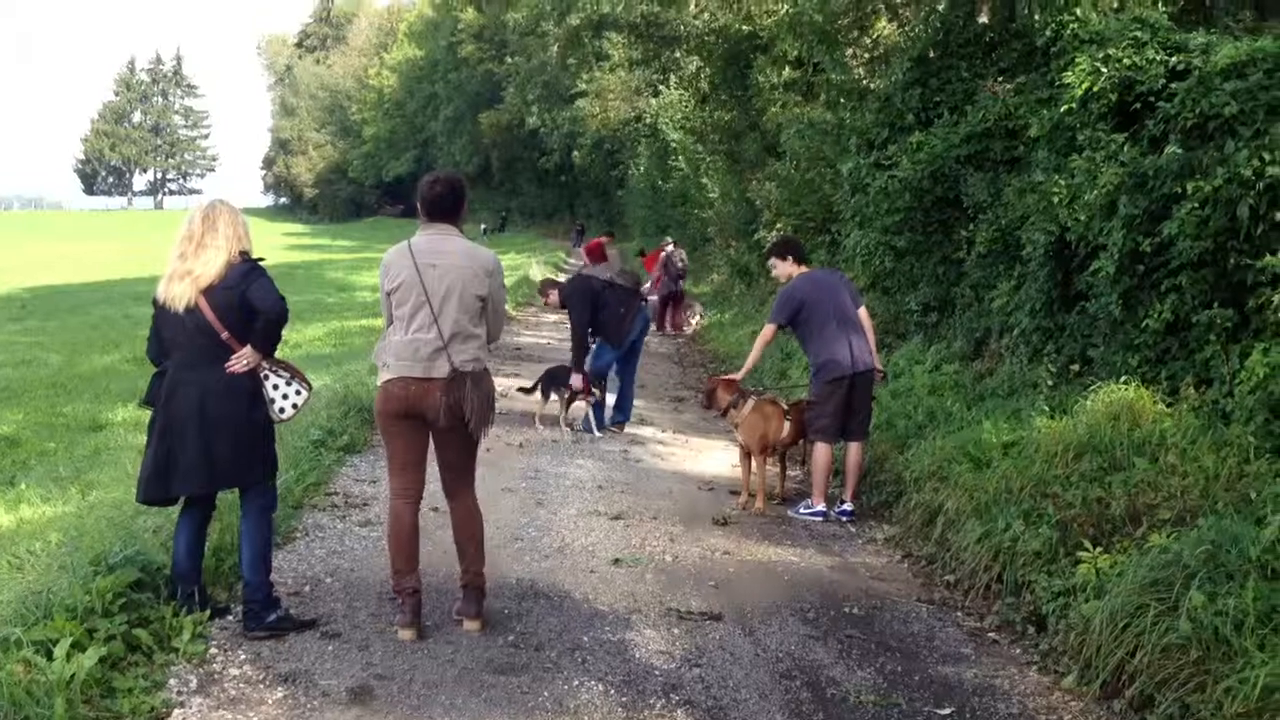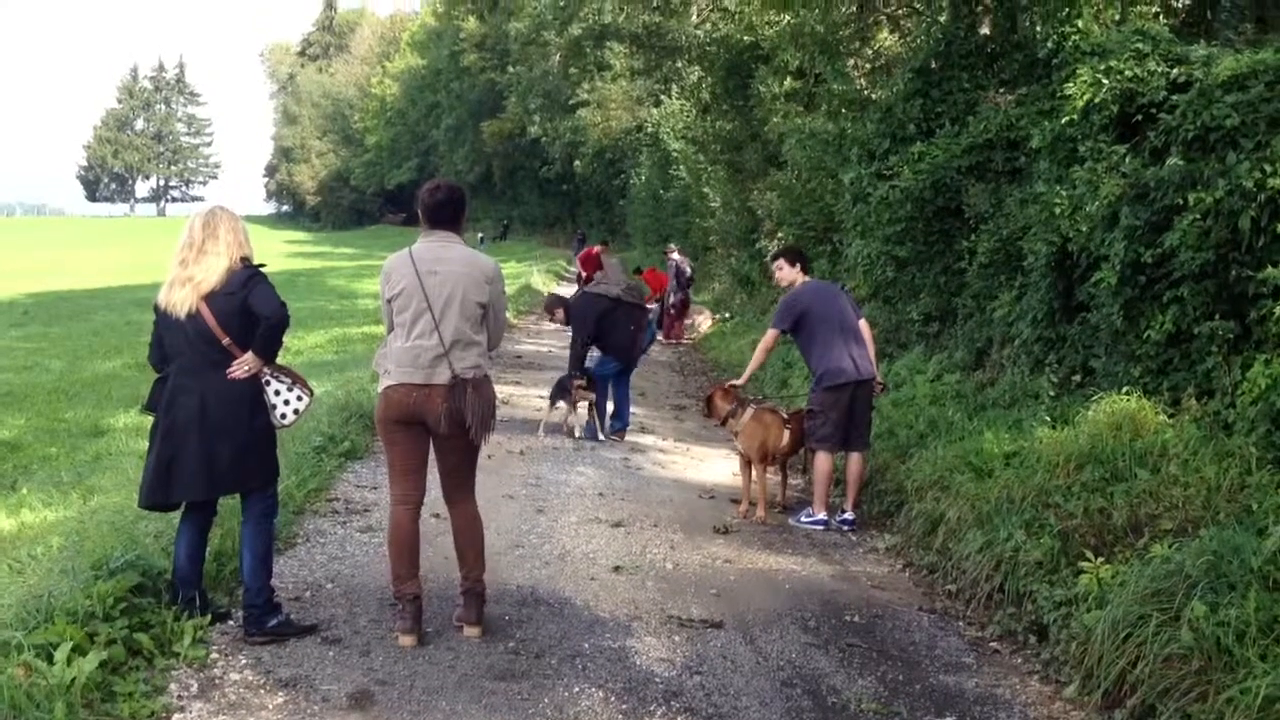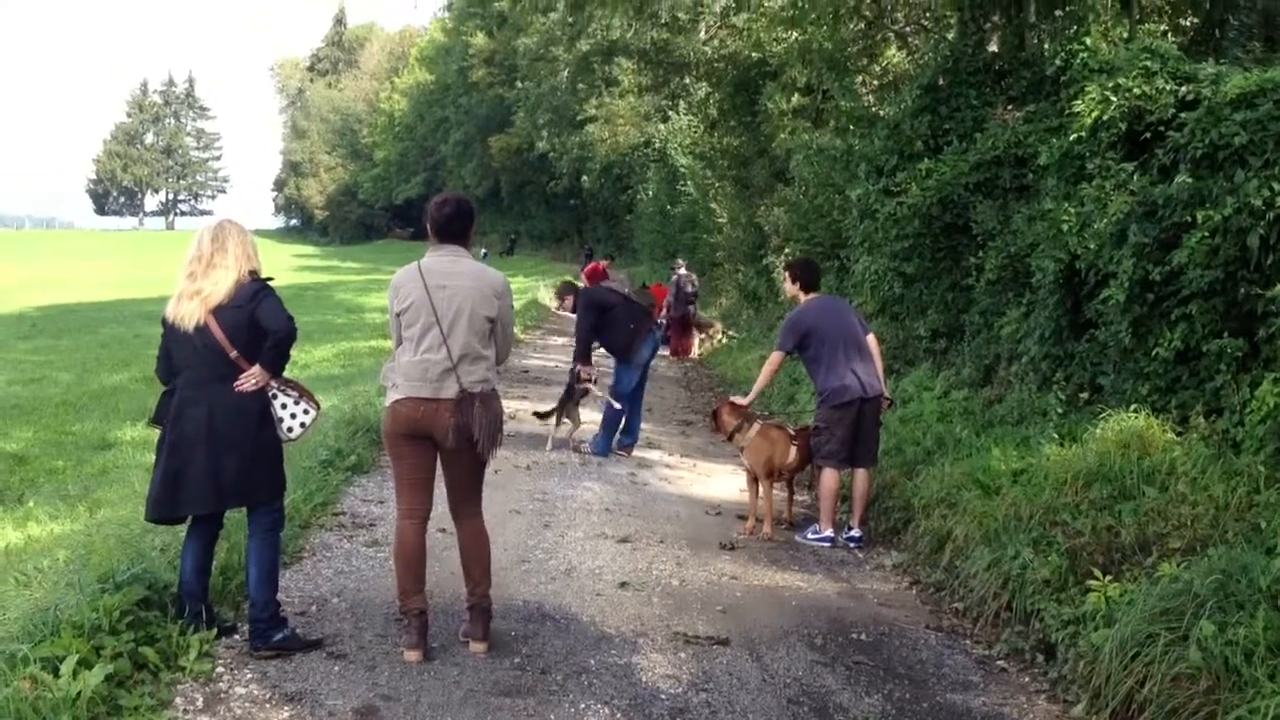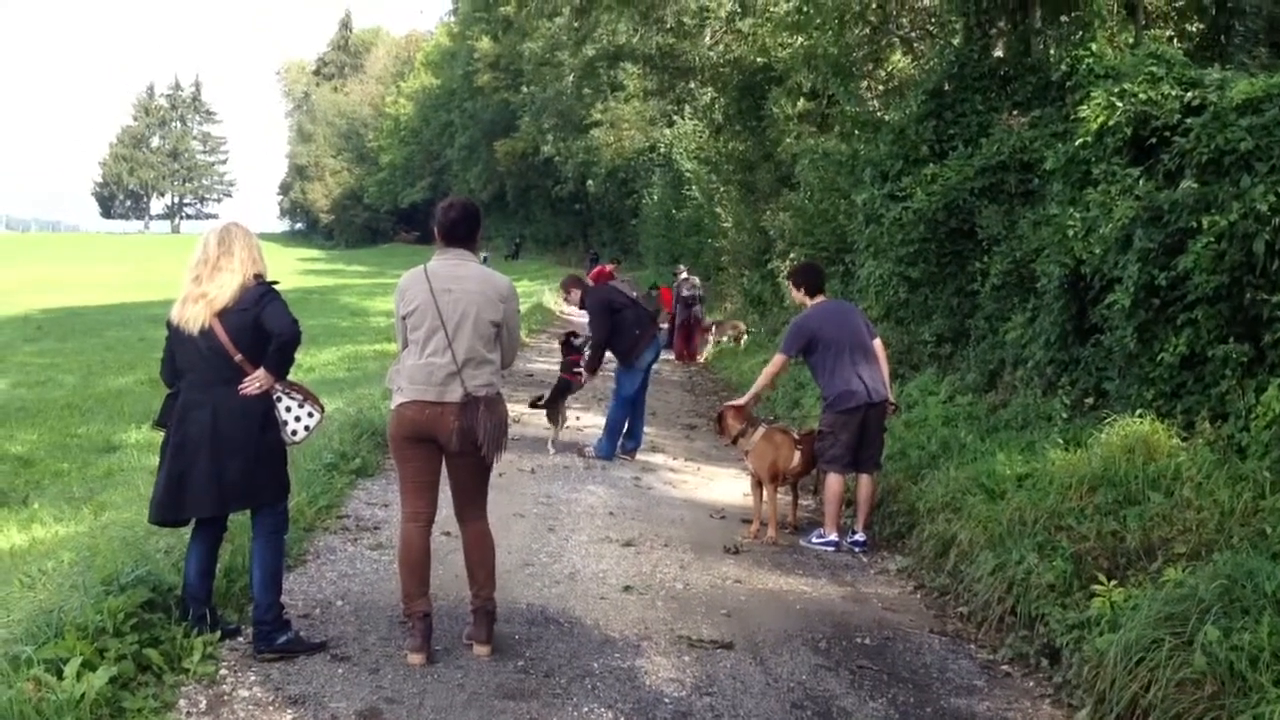
dt=0.5s
person 1, frame 1
left shoulder: (394, 258)
right shoulder: (484, 261)
left elbow: (389, 322)
right elbow: (494, 330)
left hip: (400, 382)
right hip: (460, 385)
left knee: (403, 493)
right knee: (461, 491)
left ankle: (407, 604)
right ankle: (472, 596)
person 1, frame 2
left shoulder: (395, 265)
right shoulder: (485, 268)
left elbow: (390, 328)
right elbow: (495, 337)
left hip: (401, 389)
right hip: (461, 391)
left knee: (404, 499)
right knee: (462, 497)
left ankle: (407, 610)
right ankle: (472, 602)
person 1, frame 3
left shoulder: (404, 279)
right shoulder: (493, 283)
left elbow: (397, 343)
right elbow: (502, 352)
left hip: (409, 403)
right hip: (468, 406)
left knee: (411, 514)
right knee: (469, 513)
left ankle: (414, 625)
right ankle: (478, 618)
person 1, frame 4
left shoulder: (410, 283)
right shoulder: (499, 287)
left elbow: (403, 346)
right elbow: (508, 355)
left hip: (413, 406)
right hip: (472, 410)
left knee: (415, 517)
right knee: (473, 515)
left ankle: (418, 627)
right ankle: (482, 621)
person 2, frame 1
left shoulder: (170, 285)
right shoulder: (243, 273)
left elbow: (156, 352)
right elbow: (275, 309)
right wrist: (259, 349)
left hip: (183, 406)
right hip: (233, 406)
left knee: (196, 501)
right knee: (257, 503)
left ankle: (187, 599)
right ankle: (259, 611)
person 2, frame 2
left shoulder: (170, 291)
right shoulder: (243, 278)
left elbow: (158, 358)
right elbow: (275, 315)
right wrist: (260, 356)
left hip: (185, 412)
right hip: (235, 411)
left knee: (197, 506)
right knee: (258, 508)
left ankle: (187, 603)
right ankle: (260, 615)
person 2, frame 3
left shoulder: (179, 304)
right shoulder: (251, 293)
left elbow: (165, 371)
right elbow: (283, 329)
right wrist: (267, 369)
left hip: (191, 426)
right hip: (242, 425)
left knee: (204, 519)
right knee: (264, 521)
left ankle: (193, 617)
right ankle: (266, 630)
person 2, frame 4
left shoulder: (184, 307)
right shoulder: (256, 296)
left elbow: (170, 374)
right elbow: (287, 332)
right wrist: (271, 372)
left hip: (196, 428)
right hip: (246, 428)
left knee: (208, 522)
right knee: (268, 524)
left ankle: (197, 619)
right ankle: (269, 632)
person 3, frame 1
left shoulder: (791, 292)
right shoulder: (836, 278)
left elbow: (766, 337)
right elbow: (864, 317)
left wrist: (742, 373)
right wrist: (876, 359)
left hip: (831, 370)
right hip: (863, 365)
left knee: (822, 437)
right knee: (855, 437)
left ankle: (817, 504)
right ankle: (848, 503)
person 3, frame 2
left shoulder: (793, 299)
right shoulder: (836, 290)
left elbow: (767, 343)
right elbow: (865, 329)
left wrist: (743, 378)
right wrist: (875, 372)
left hip: (833, 378)
right hip: (862, 375)
left knee: (824, 446)
right knee: (856, 446)
left ankle: (818, 513)
right ankle: (848, 513)
person 3, frame 3
left shoulder: (798, 318)
right shoulder: (843, 305)
left elbow: (773, 364)
right elbow: (872, 344)
left wrist: (749, 398)
right wrist: (883, 388)
left hip: (838, 395)
right hip: (870, 392)
left knee: (830, 463)
right knee: (862, 463)
left ankle: (825, 530)
right ankle: (855, 529)
person 3, frame 4
left shoulder: (804, 323)
right shoulder: (851, 309)
left elbow: (775, 367)
right elbow: (879, 349)
left wrist: (746, 399)
right wrist: (888, 393)
left hip: (844, 400)
right hip: (875, 397)
left knee: (835, 467)
right knee: (866, 469)
left ankle: (829, 534)
right ankle: (859, 534)
